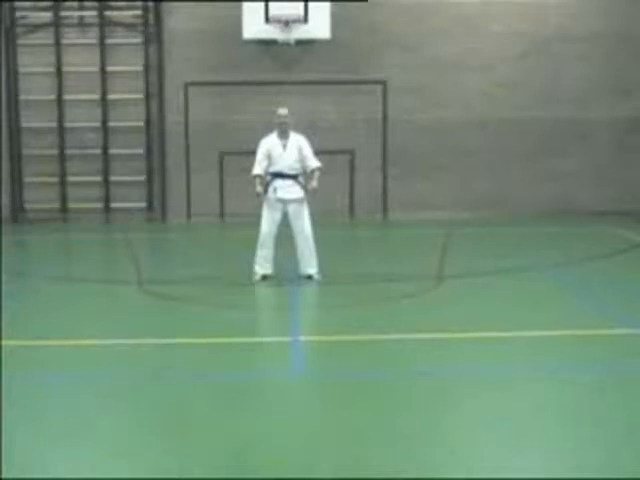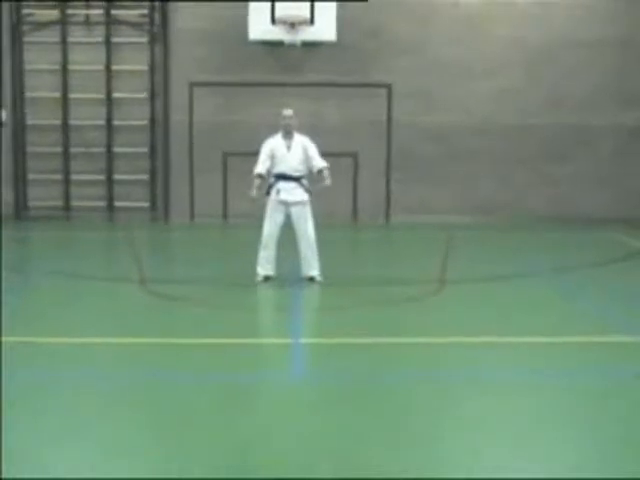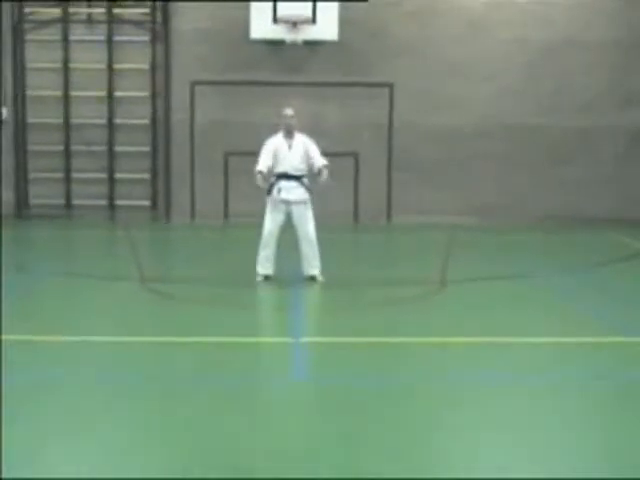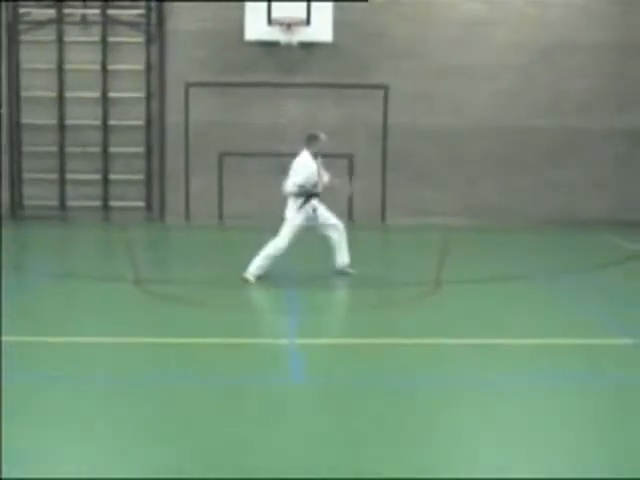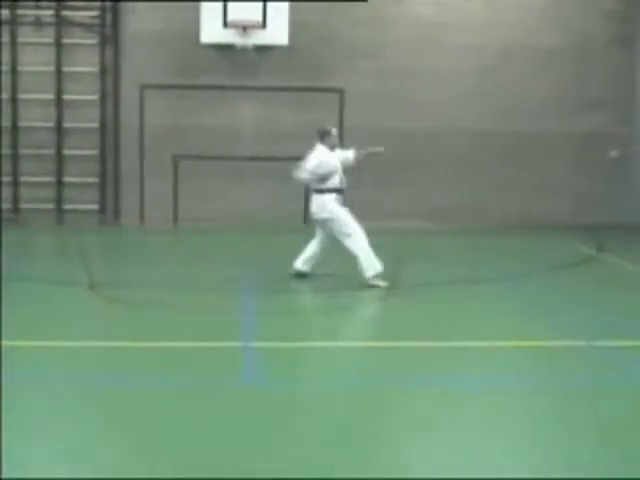
dt=1s
person 1, frame 1
left shoulder: (300, 140)
right shoulder: (267, 141)
left elbow: (311, 161)
right elbow: (259, 166)
left wrist: (314, 180)
right wrist: (258, 185)
left hip: (295, 188)
right hip: (274, 189)
left knee: (304, 231)
right knee: (267, 231)
left ankle: (310, 270)
right ankle: (263, 270)
person 1, frame 2
left shoulder: (305, 142)
right shoulder: (270, 143)
left elbow: (318, 162)
right elbow: (261, 166)
left wrist: (326, 178)
right wrist: (255, 187)
left hip: (299, 191)
right hip: (277, 190)
left knee: (307, 233)
right knee: (269, 233)
left ankle: (312, 272)
right ankle: (265, 271)
person 1, frame 3
left shoulder: (306, 141)
right shoulder: (272, 142)
left elbow: (318, 161)
right elbow: (263, 164)
left wrist: (323, 171)
right wrist: (260, 177)
left hip: (299, 190)
right hip: (278, 189)
left knee: (307, 232)
right knee: (269, 232)
left ankle: (312, 271)
right ankle: (264, 271)
person 1, frame 4
left shoulder: (314, 161)
right shoulder: (302, 163)
left elbow: (324, 179)
right elbow: (289, 189)
right wrist: (310, 189)
left hip: (313, 204)
right hip: (299, 207)
left knee: (337, 228)
right knee: (283, 240)
left ankle: (342, 265)
right ankle: (252, 271)
person 1, frame 5
left shoulder: (333, 154)
right shoulder: (318, 156)
left elbow: (352, 155)
right elbow: (302, 175)
left wrist: (373, 150)
right wrist: (320, 178)
left hip: (329, 202)
right hip: (327, 203)
left knee: (322, 238)
right knee: (355, 235)
left ankle: (300, 268)
right ankle: (372, 274)
